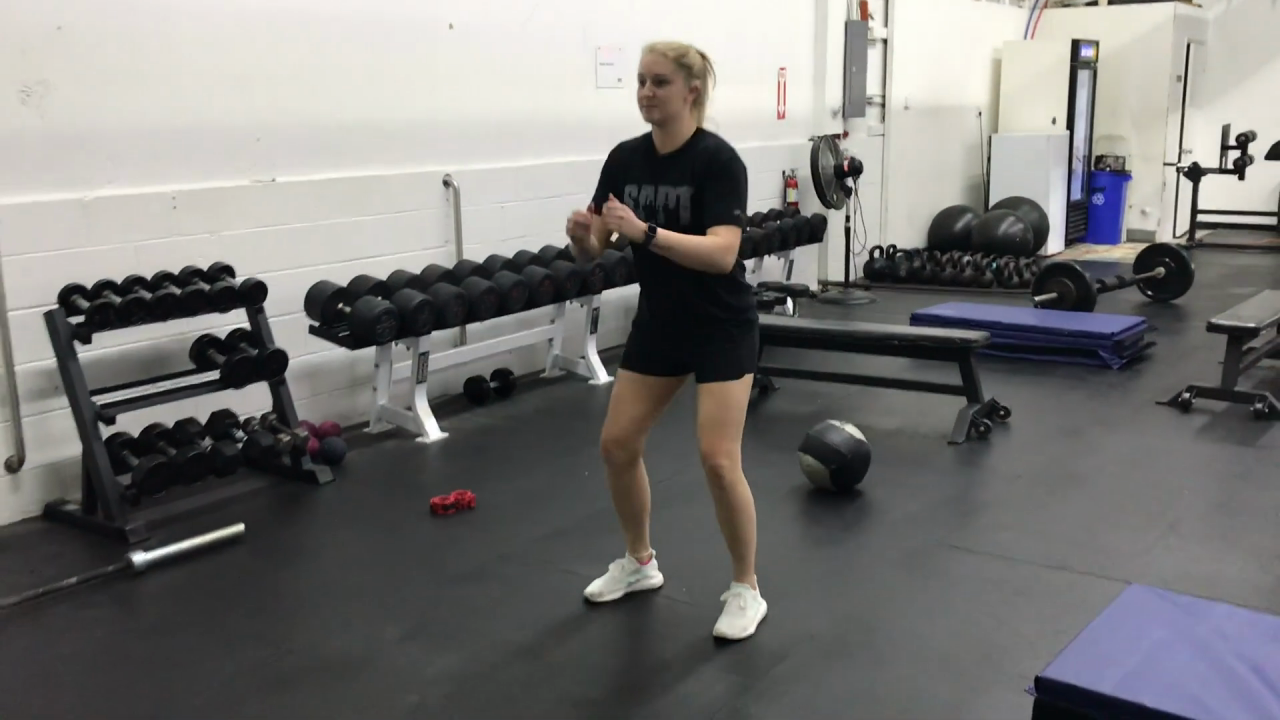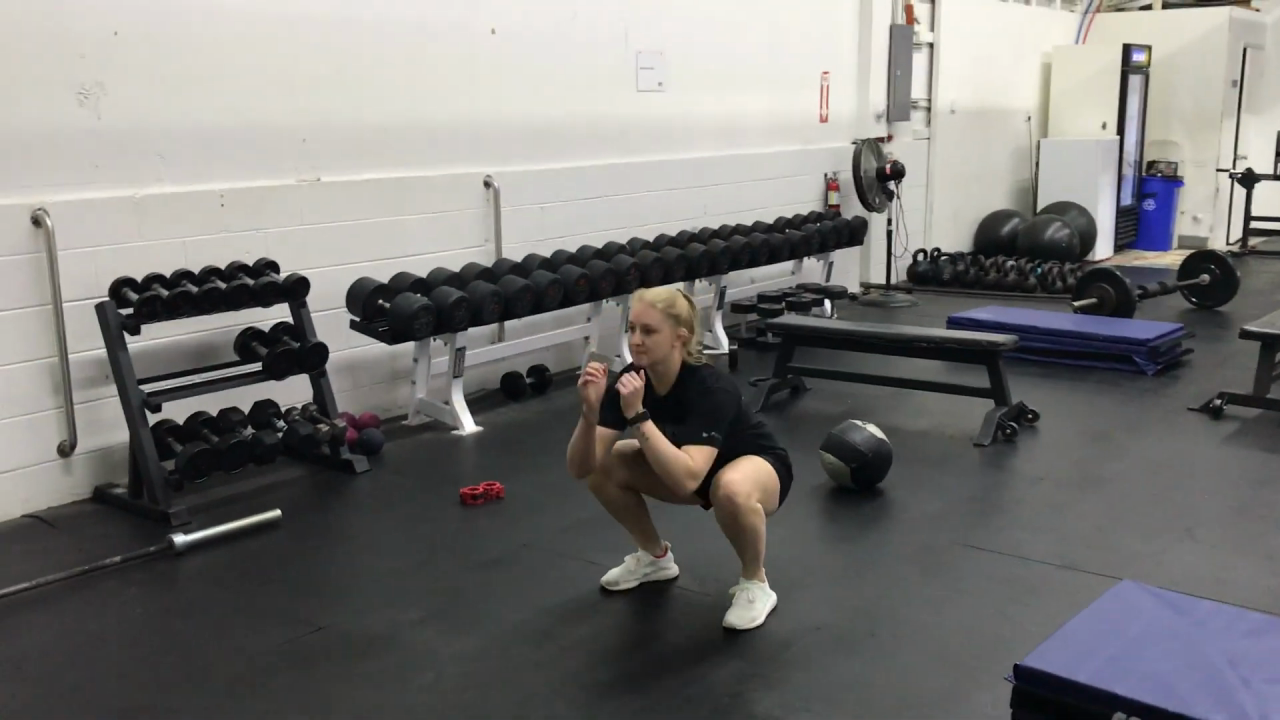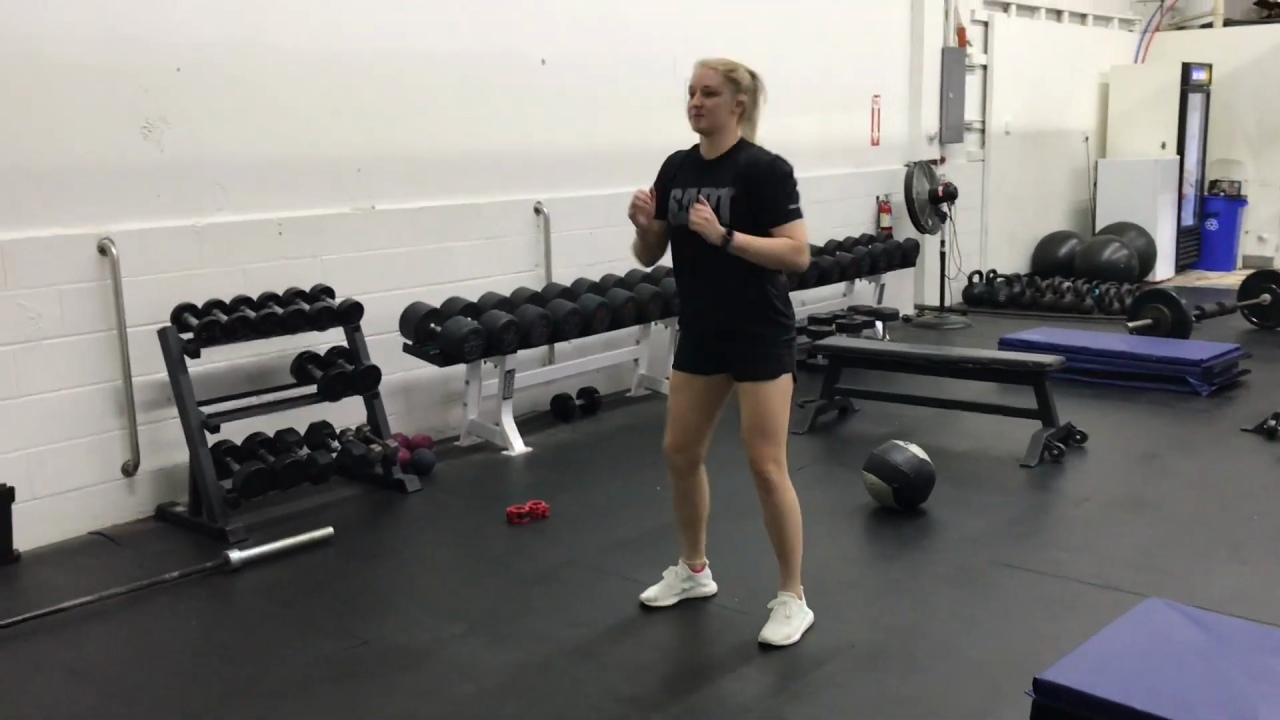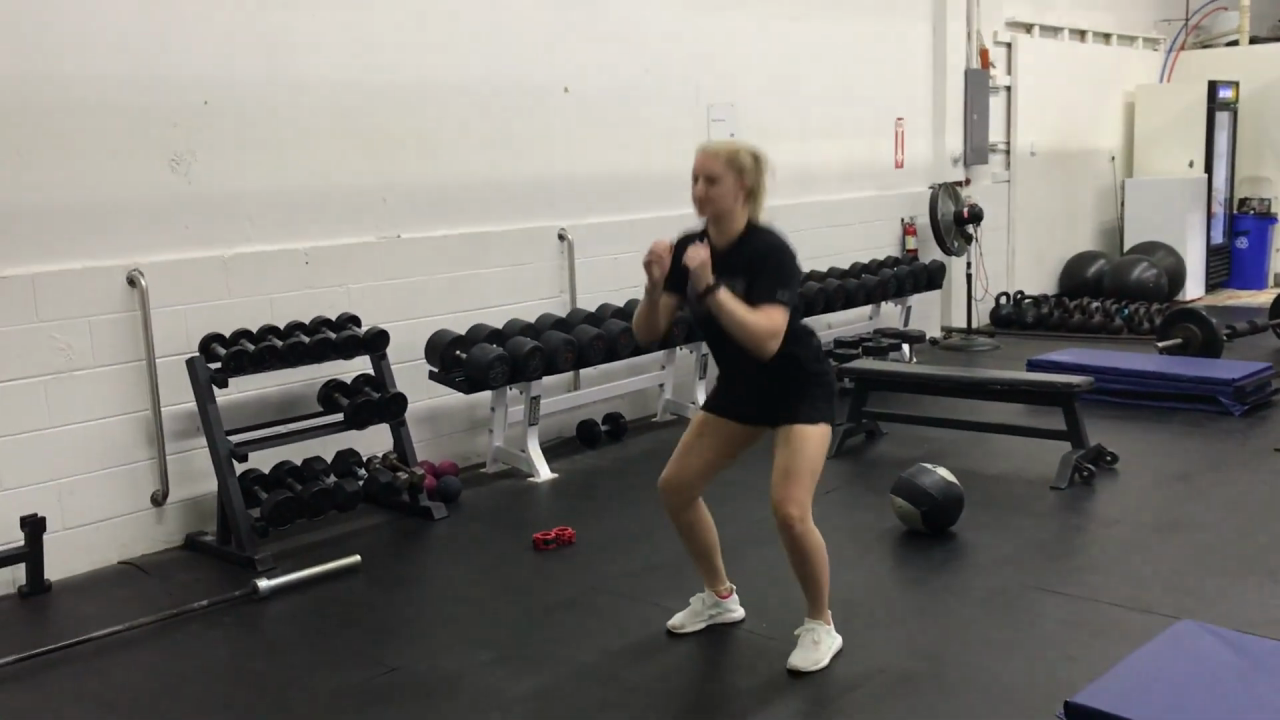
dt=0.7s
person 1, frame 1
left shoulder: (717, 159)
right shoulder: (624, 158)
left elbow: (722, 253)
right elbow: (594, 244)
left wrist: (643, 232)
right wrist: (583, 232)
left hip: (721, 327)
right hip: (657, 324)
left knee: (717, 459)
right knee: (617, 445)
left ankle: (746, 589)
right ankle: (639, 563)
person 1, frame 2
left shoulder: (711, 389)
right shoulder: (630, 383)
left elbow: (686, 481)
right elbow: (579, 469)
left wrist: (637, 415)
right wrist: (589, 411)
left hip: (758, 462)
left knee: (730, 488)
right knee: (602, 471)
left ankle: (755, 583)
right ankle: (655, 556)
person 1, frame 3
left shoulder: (764, 168)
right shoulder: (676, 168)
left elbow: (797, 255)
right elbow: (648, 257)
left wrist: (724, 235)
right wrist: (643, 225)
left hip: (761, 337)
right hip: (700, 336)
left knee: (765, 465)
right knee: (680, 453)
left ankle: (793, 598)
right ankle: (693, 571)
person 1, frame 4
left shoulder: (770, 251)
right shoulder: (687, 250)
left elbow: (765, 341)
right elbow: (648, 333)
left wrist: (710, 285)
right wrist: (655, 283)
left hip: (802, 391)
right hip: (738, 387)
left knee: (789, 510)
right knee: (674, 488)
left ankle: (821, 625)
right ankle: (720, 597)
